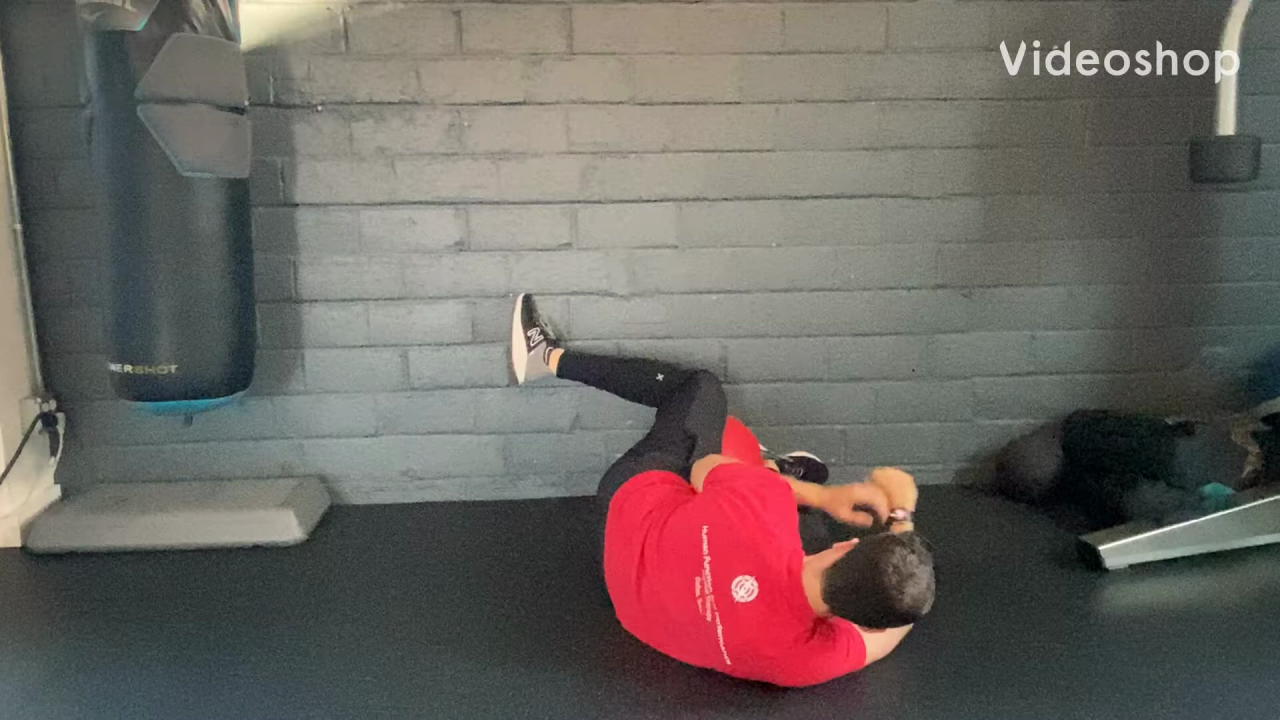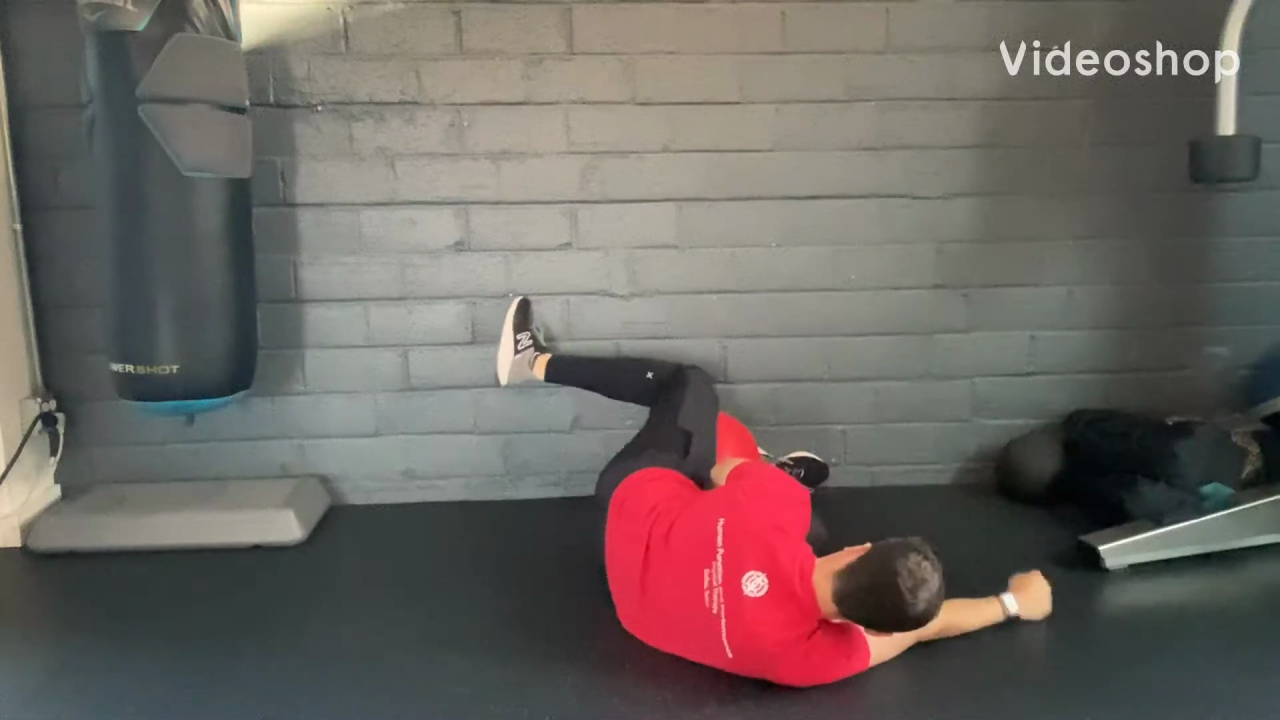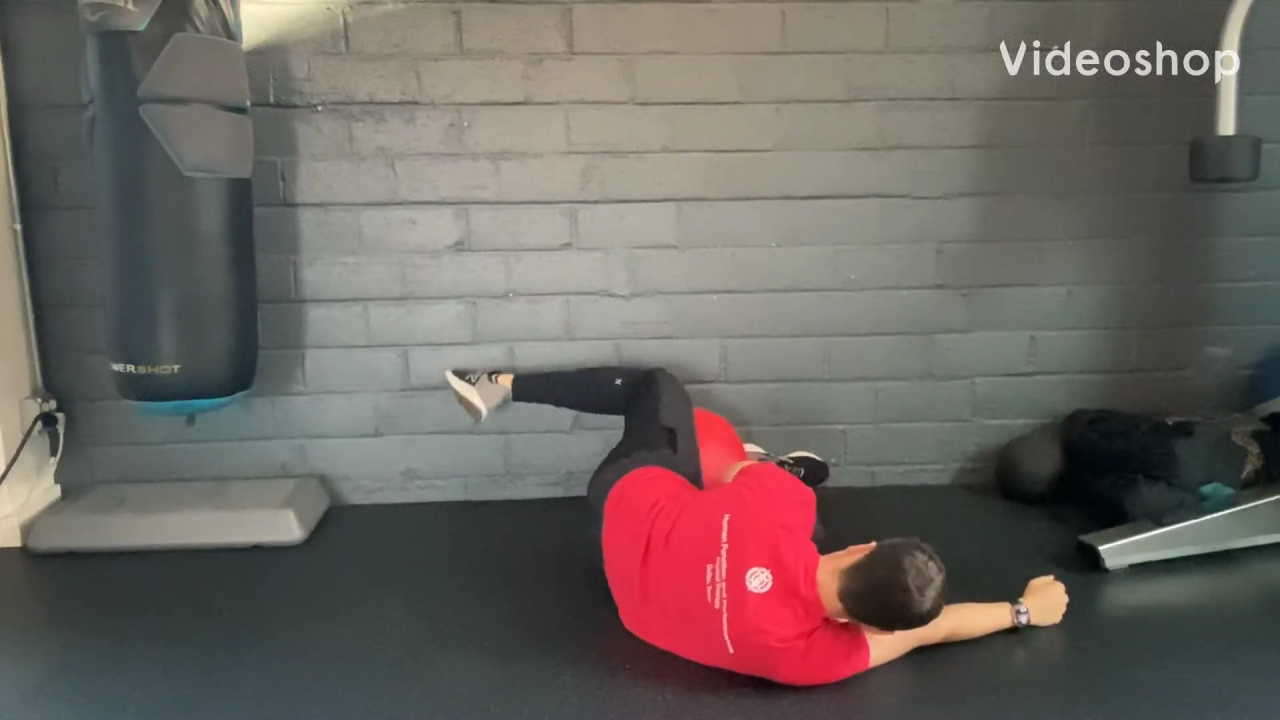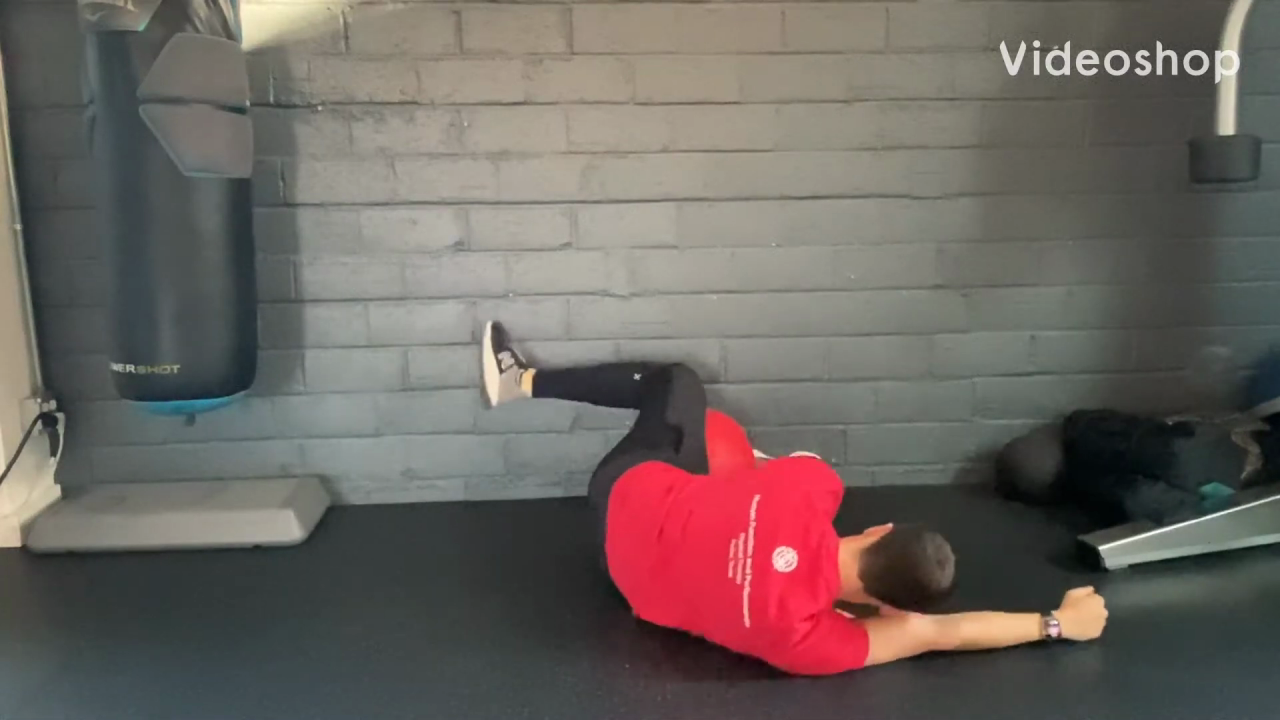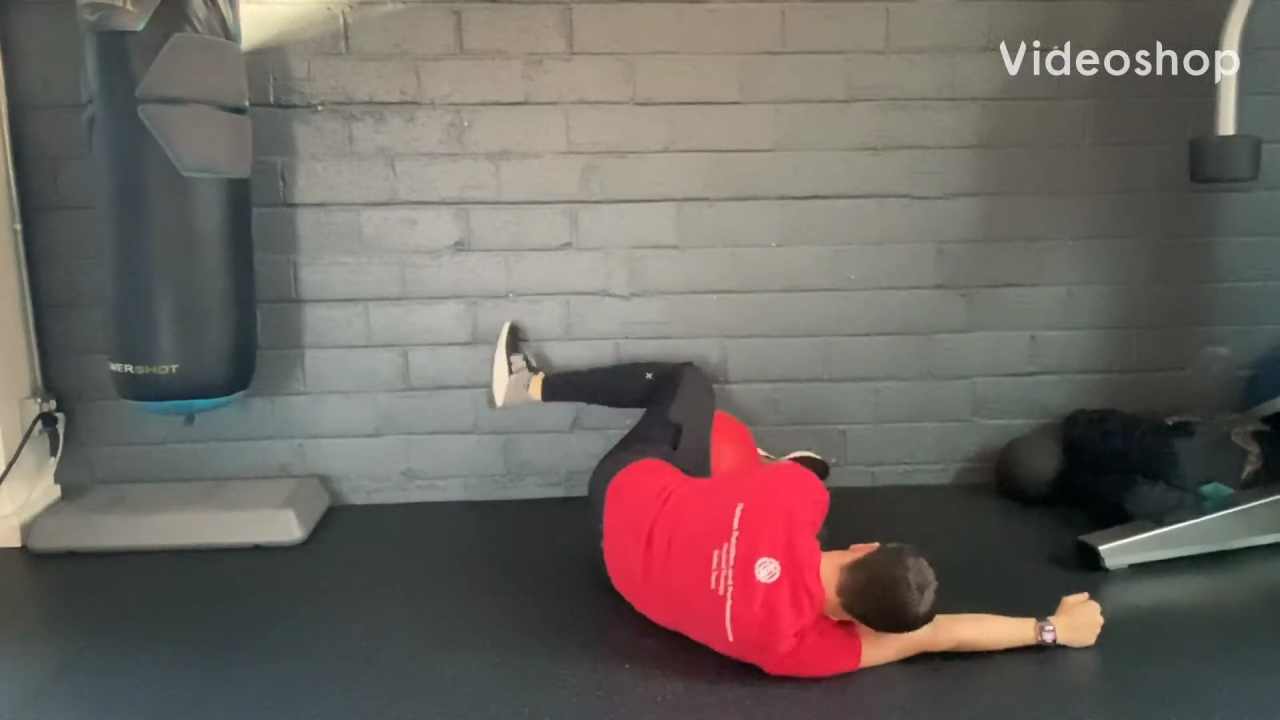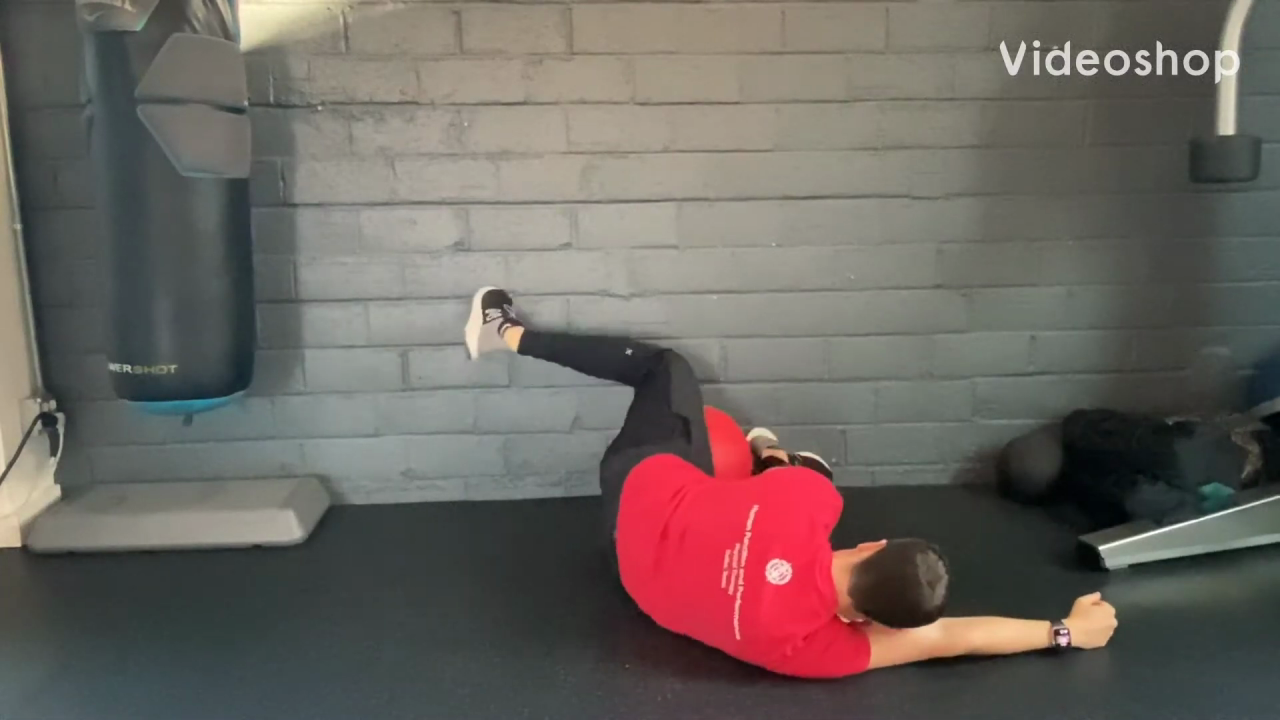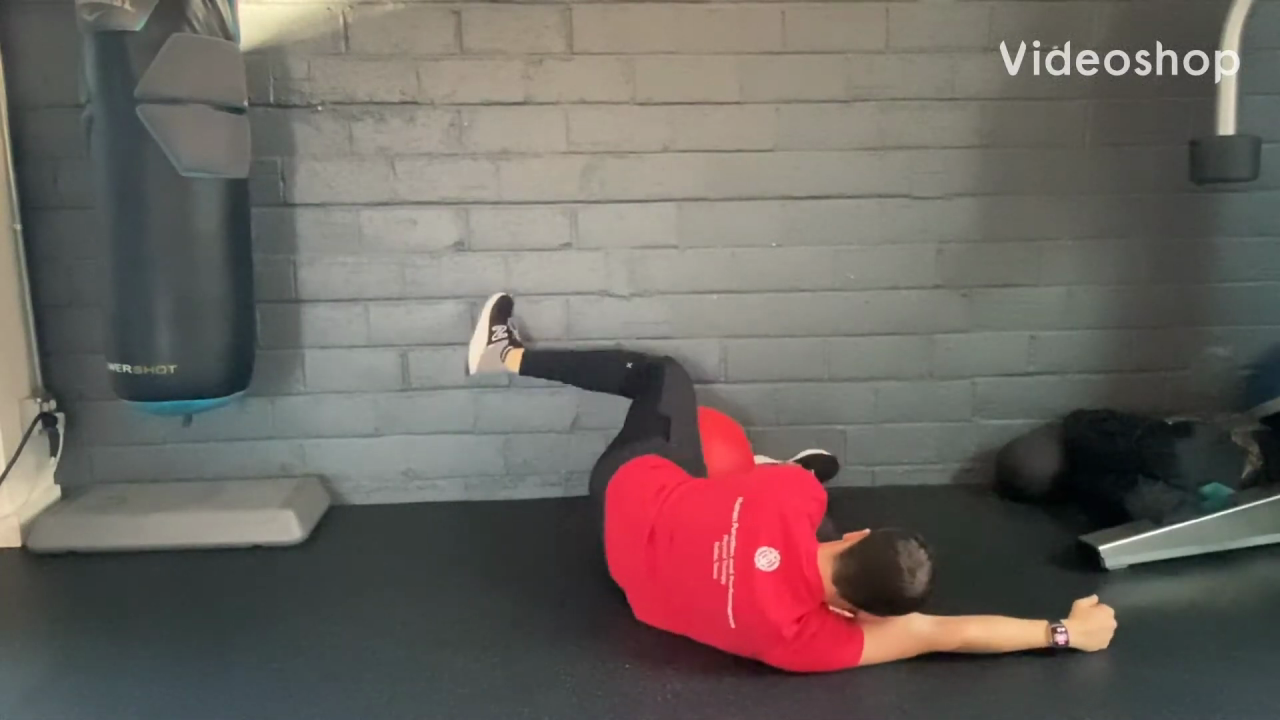
dt=0.5s
person 1, frame 1
left shoulder: (762, 506)
right shoulder: (812, 659)
left elbow: (705, 468)
right elbow: (891, 616)
left wrist: (824, 496)
right wrist: (902, 514)
left knee: (702, 385)
left ankle: (549, 358)
person 1, frame 2
left shoulder: (776, 504)
right shoulder: (805, 658)
left elbow: (723, 470)
right elbow: (918, 628)
right wrist: (1015, 602)
left hip: (635, 493)
left knee: (690, 382)
left ankle: (537, 364)
person 1, frame 3
left shoulder: (781, 501)
right shoulder: (806, 658)
right elbow: (928, 629)
right wrist: (1025, 611)
left hip: (631, 498)
left knee: (659, 386)
left ankle: (500, 386)
person 1, frame 4
left shoulder: (809, 483)
right shoulder: (800, 639)
right elbow: (944, 634)
right wrist: (1059, 623)
left hip: (636, 487)
right hip: (632, 544)
left knee: (676, 380)
left ankle: (520, 381)
person 1, frame 5
left shoulder: (791, 493)
right shoulder: (794, 648)
right elbow: (940, 637)
right wrist: (1055, 628)
left hip: (632, 491)
right hip: (637, 523)
left knee: (685, 379)
left ankle: (525, 381)
person 1, frame 6
left shoulder: (808, 498)
right shoulder: (803, 647)
right elbow: (951, 640)
right wrist: (1067, 630)
left hip: (651, 482)
right hip: (662, 502)
left knee: (664, 365)
left ankle: (508, 334)
person 1, frame 7
left shoulder: (791, 493)
right shoulder: (797, 639)
right elbow: (943, 634)
right wrist: (1067, 631)
left hip: (633, 484)
left knee: (665, 374)
left ankle: (508, 355)
